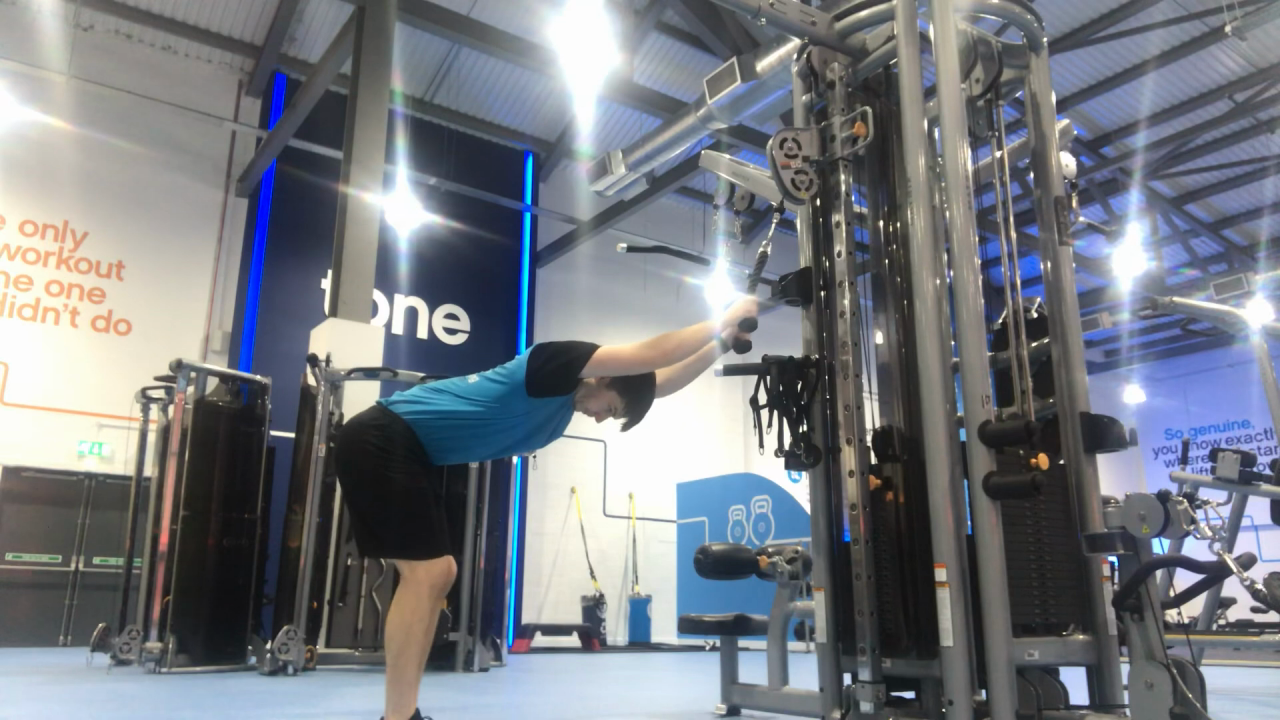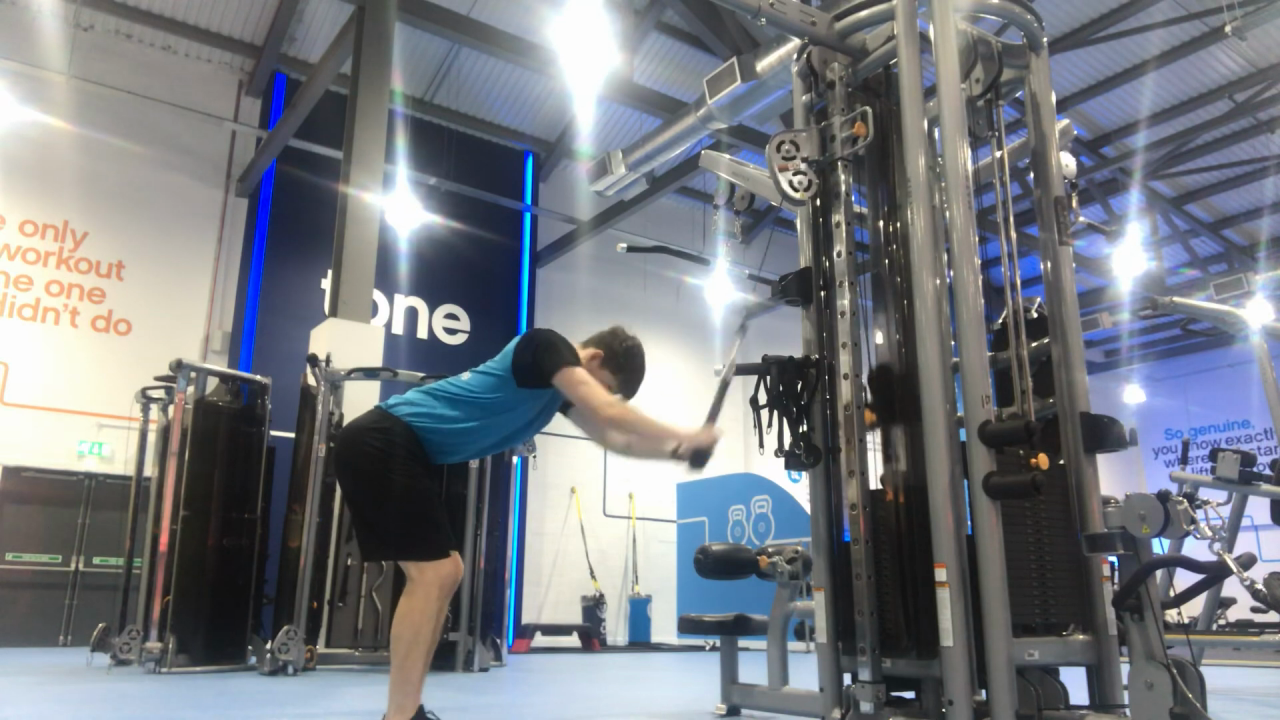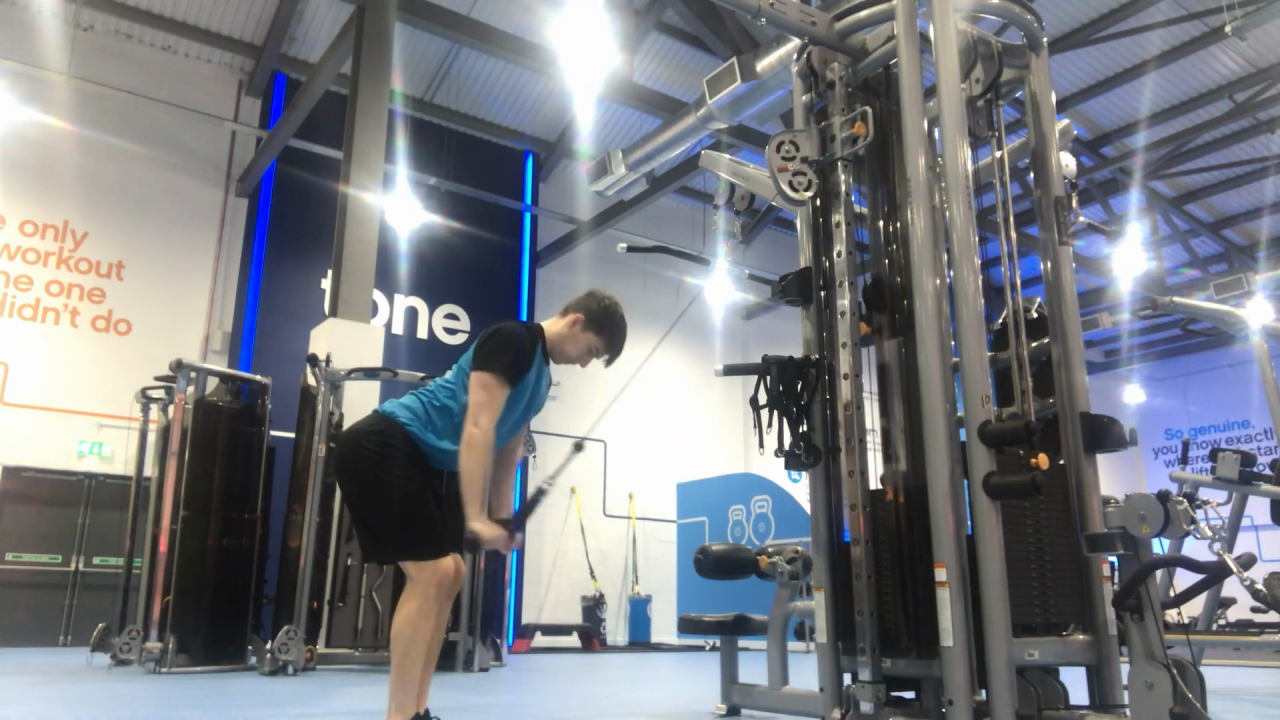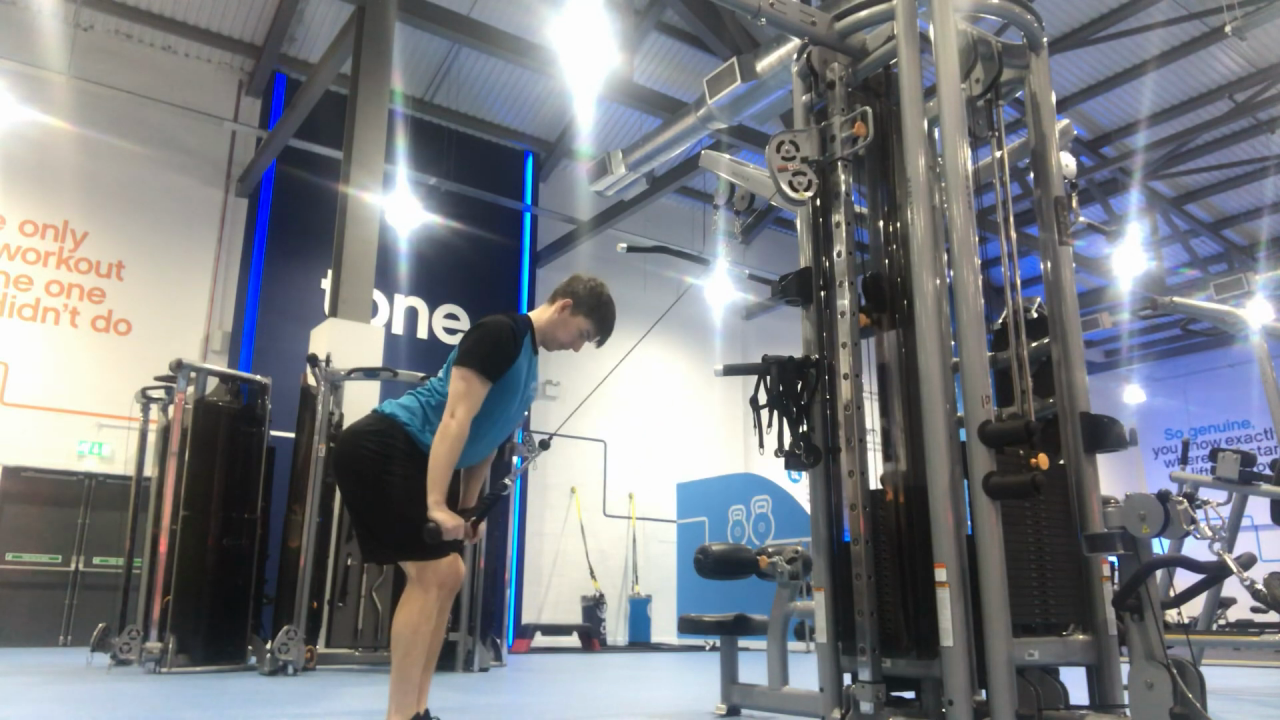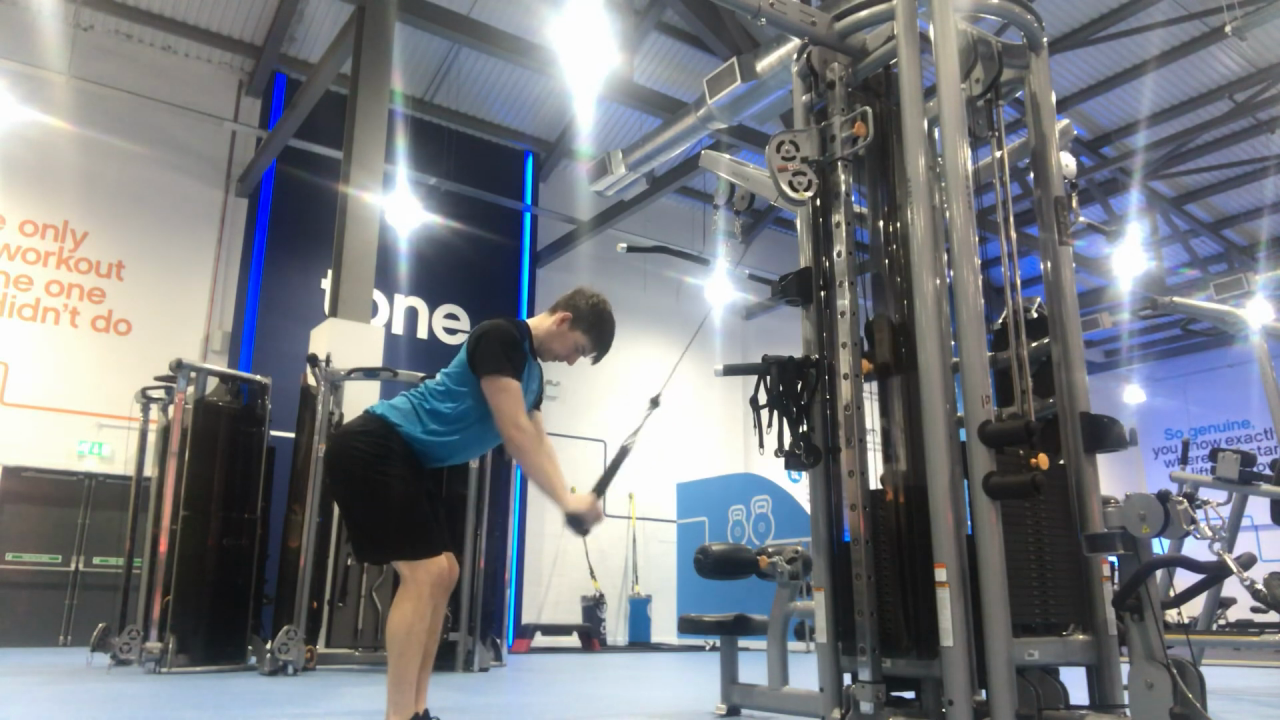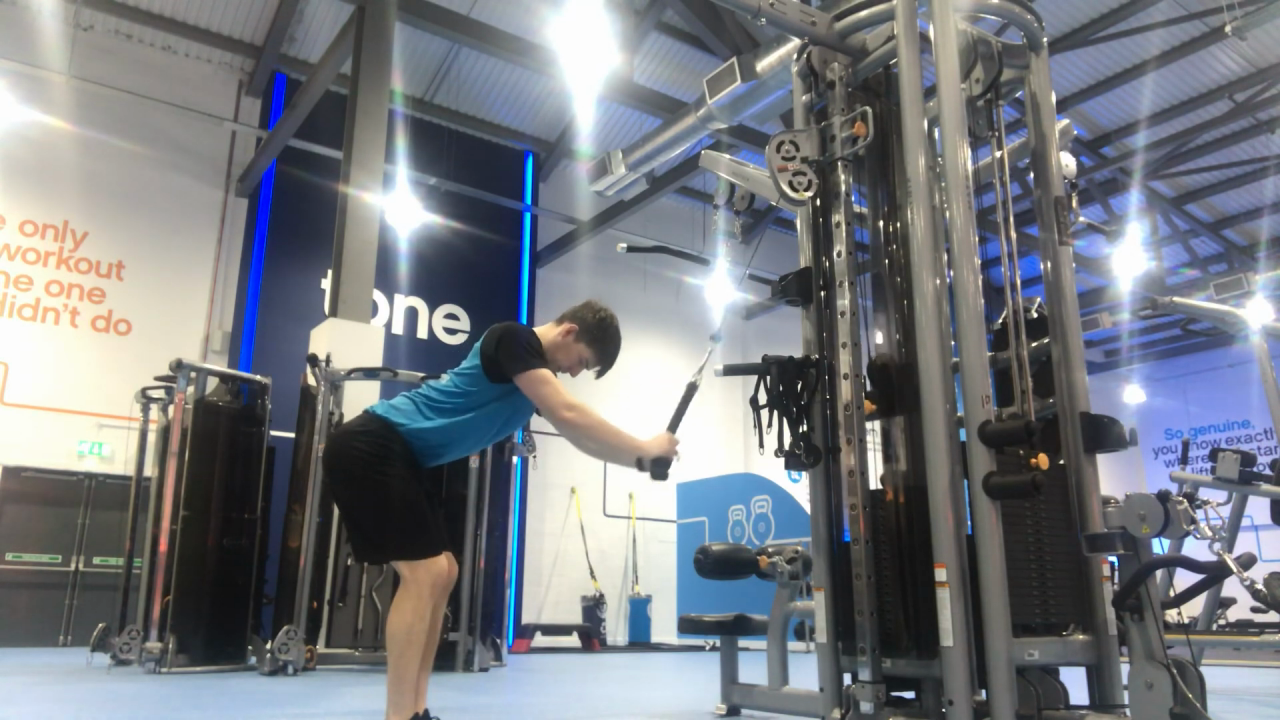
dt=0.5s
person 1, frame 1
left shoulder: (568, 389)
right shoulder: (559, 362)
left elbow: (658, 382)
right elbow: (653, 355)
left wrist: (722, 342)
right wrist: (724, 319)
left hip: (409, 450)
right hip: (382, 441)
left knee: (438, 573)
right knee: (425, 573)
person 1, frame 2
left shoulder: (563, 381)
right shoulder: (547, 348)
left elbow: (610, 437)
right elbow: (608, 413)
left wrist: (674, 448)
right wrist: (682, 436)
left hip: (410, 452)
right hip: (382, 444)
left knee: (443, 573)
right knee: (432, 573)
person 1, frame 3
left shoulder: (541, 375)
right shoulder: (512, 340)
left elbow: (508, 447)
right elbow: (477, 429)
left wrist: (500, 516)
right wrist: (476, 517)
left hip: (416, 459)
right hip: (381, 448)
left knee: (448, 574)
right knee: (432, 573)
person 1, frame 4
left shoulder: (528, 361)
right shoulder: (499, 334)
left elbow: (486, 437)
right elbow: (456, 420)
left wrist: (467, 510)
right wrist: (438, 506)
left hip: (409, 458)
right hip: (381, 448)
left knee: (449, 574)
right knee: (431, 572)
person 1, frame 5
left shoulder: (532, 373)
right shoulder: (501, 337)
left elbow: (536, 443)
right elbow: (513, 430)
left wrist: (567, 498)
right wrist: (565, 499)
left hip: (411, 460)
right hip: (373, 449)
left knee: (442, 573)
right knee: (425, 572)
person 1, frame 6
left shoulder: (537, 374)
right shoulder: (513, 339)
left elbow: (580, 435)
right elbow: (569, 415)
left wrist: (641, 457)
right wrist: (643, 449)
left hip: (398, 458)
right hip: (370, 448)
left knee: (441, 572)
right knee: (424, 574)
